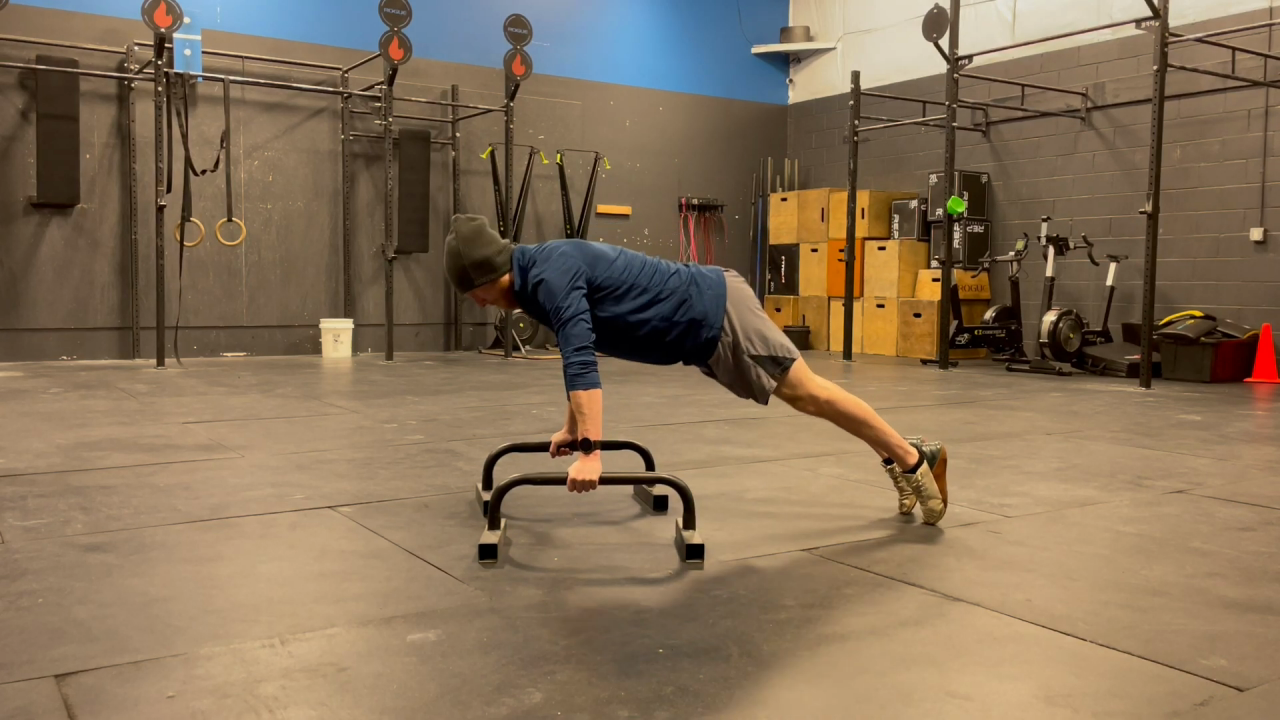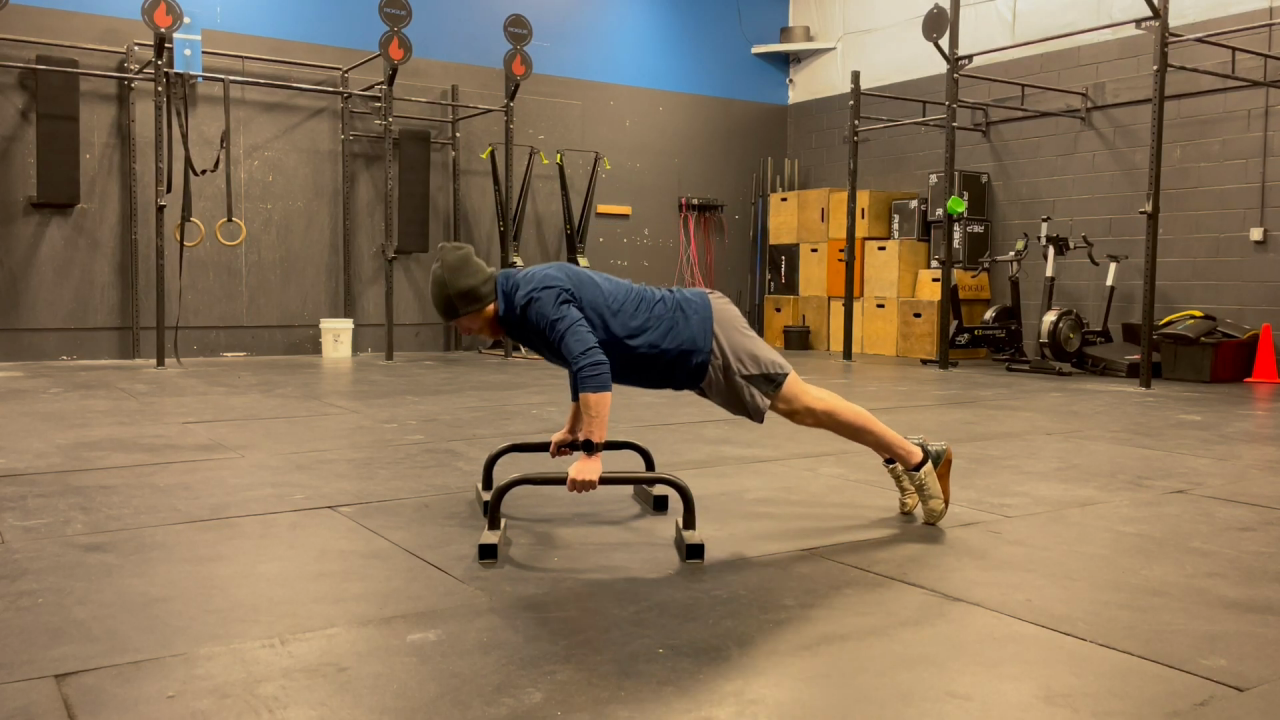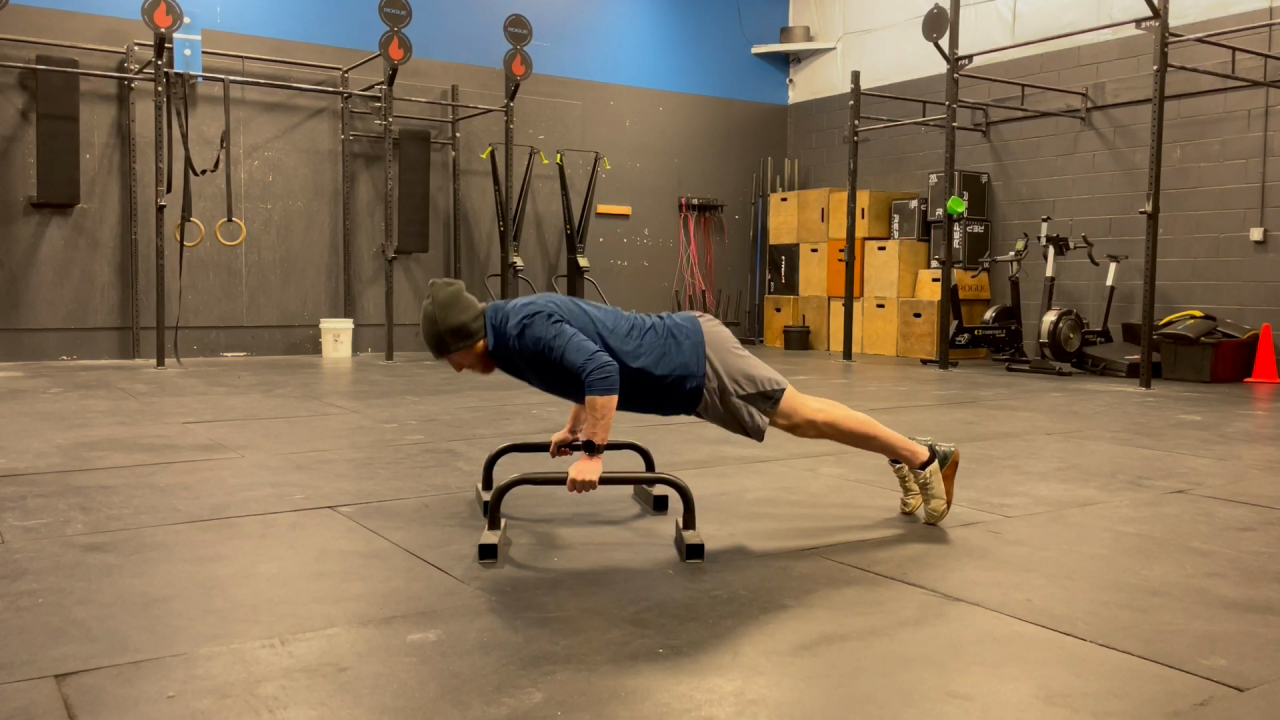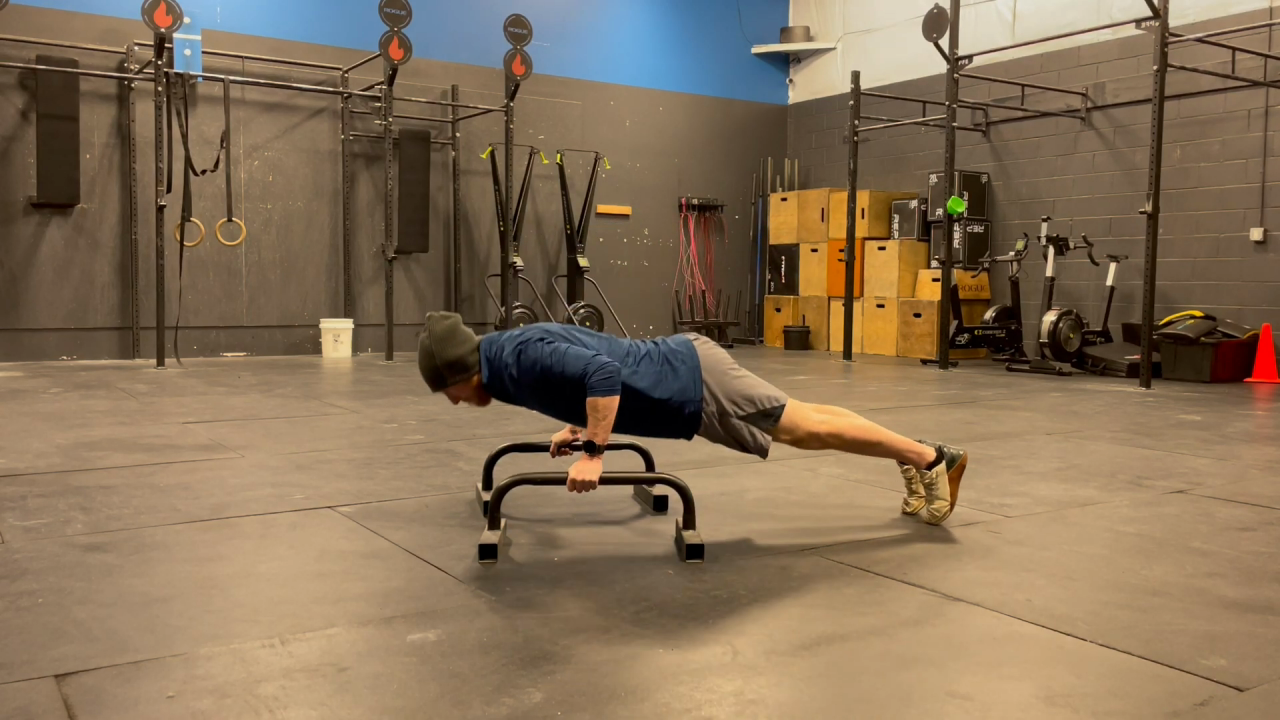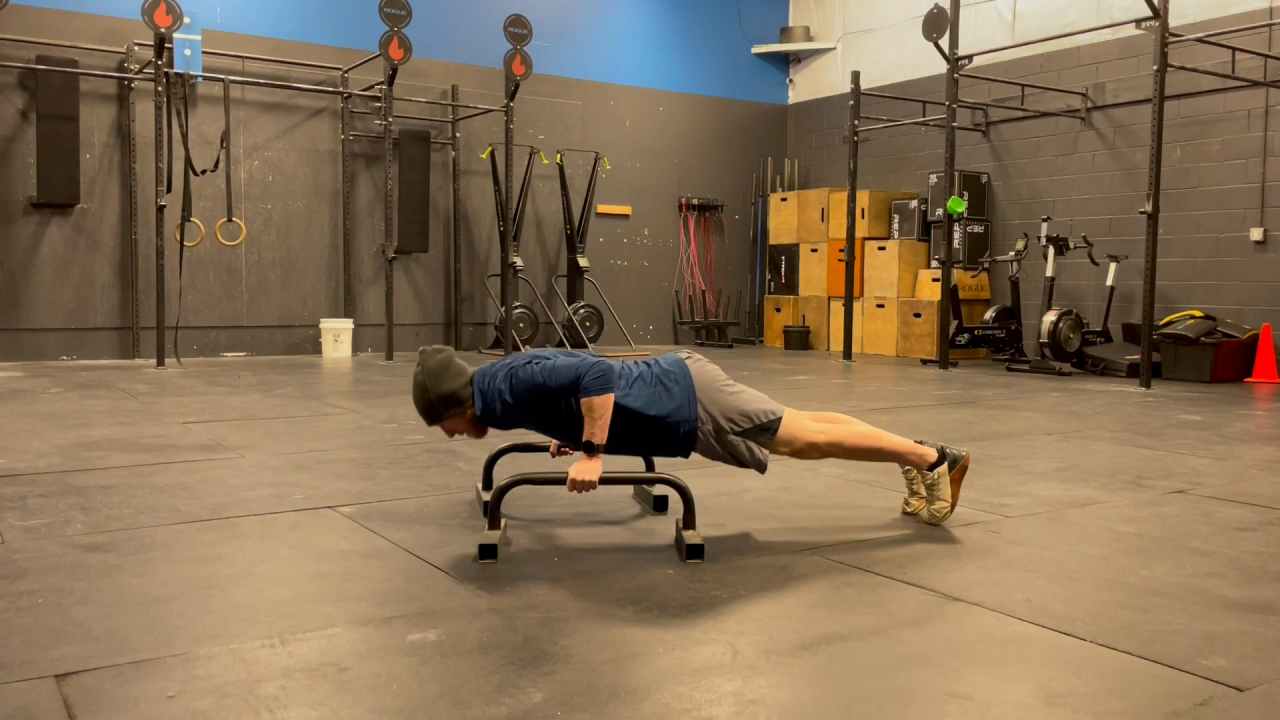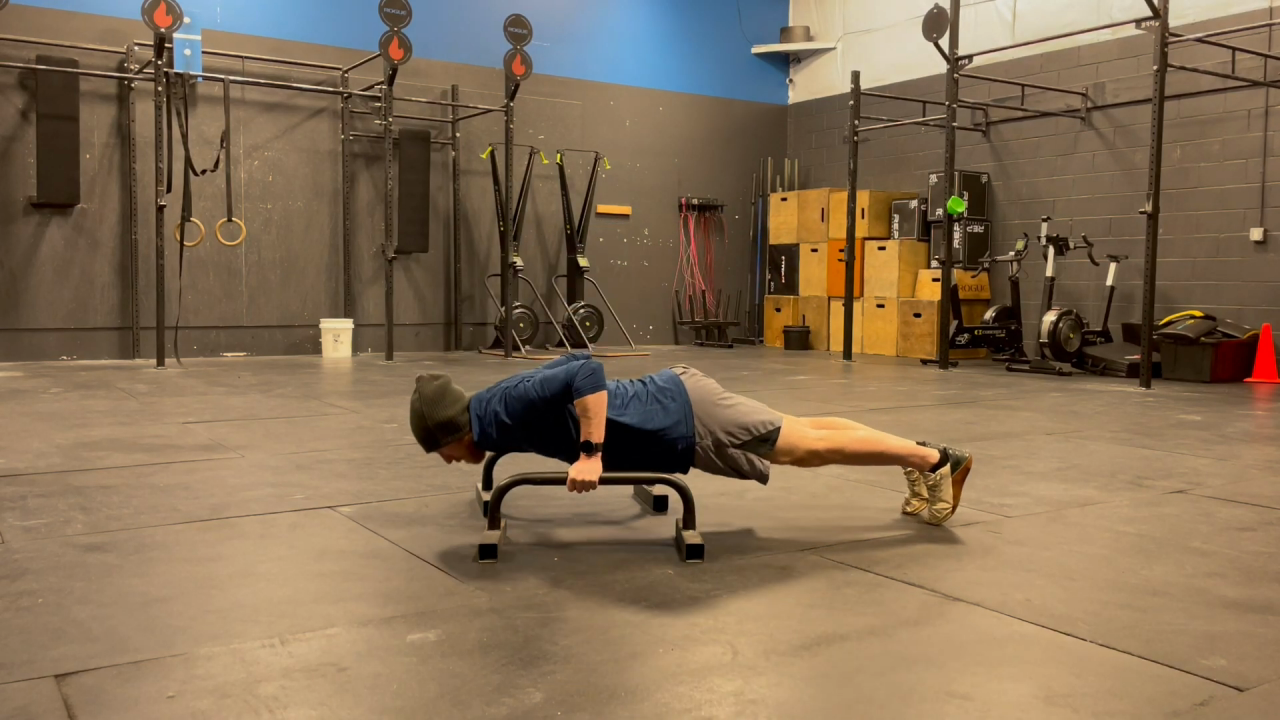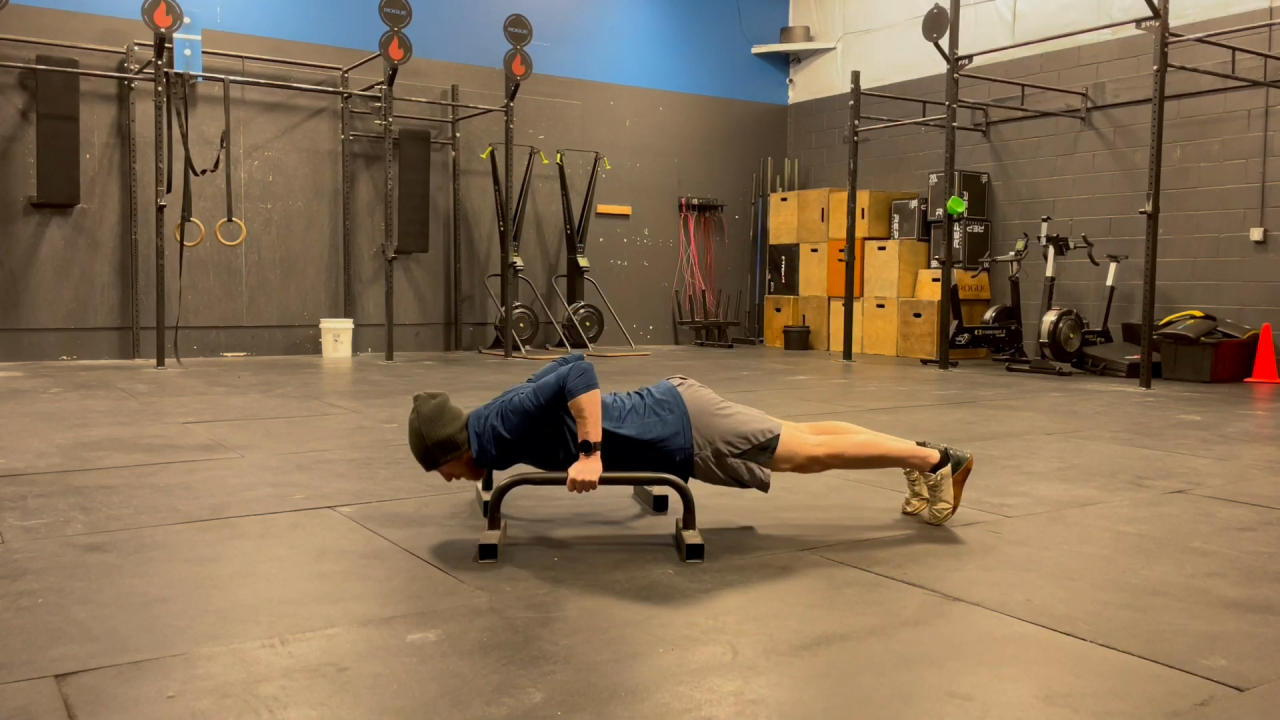
dt=0.2s
person 1, frame 1
left shoulder: (549, 275)
right shoulder: (541, 275)
left elbow: (581, 361)
right elbow: (584, 351)
left wrist: (589, 452)
right wrist: (573, 426)
left hip: (714, 314)
right hip: (704, 323)
left knee: (808, 394)
right knee: (803, 394)
left ankle: (915, 459)
right ankle: (899, 458)
person 1, frame 2
left shoulder: (534, 300)
right shoulder: (527, 297)
left elbow: (594, 367)
right elbow: (589, 353)
left wrist: (591, 454)
right wrist: (574, 427)
left hip: (703, 337)
right hip: (693, 340)
left knee: (804, 405)
right knee: (800, 405)
left ankle: (919, 457)
right ankle: (899, 459)
person 1, frame 3
left shoulder: (524, 331)
right shoulder: (517, 326)
left elbow: (601, 371)
left wrist: (592, 455)
right wrist: (575, 427)
left hip: (697, 361)
right hip: (686, 356)
left knee: (806, 417)
right knee: (800, 414)
left ankle: (925, 456)
right ankle: (906, 456)
person 1, frame 4
left shoulder: (519, 362)
right shoulder: (513, 353)
left elbow: (604, 373)
left wrist: (593, 455)
right wrist: (577, 426)
left hip: (693, 383)
right hip: (682, 369)
left knee: (809, 429)
right knee: (803, 423)
left ankle: (930, 458)
right ankle: (914, 452)
person 1, frame 5
left shoulder: (509, 391)
right shoulder: (505, 382)
left elbow: (597, 374)
right elbow: (577, 369)
left wrist: (592, 454)
right wrist: (571, 429)
left hip: (688, 402)
right hip: (677, 383)
left knee: (809, 439)
right knee: (801, 428)
left ankle: (932, 459)
right ankle: (915, 456)
person 1, frame 6
left shoulder: (504, 414)
right shoulder: (503, 408)
left elbow: (586, 371)
right elbow: (572, 370)
left wrist: (590, 454)
right wrist: (569, 433)
left hip: (686, 419)
right hip: (673, 399)
left knee: (810, 447)
right knee: (800, 435)
left ankle: (935, 460)
right ankle: (917, 453)
person 1, frame 7
left shoulder: (502, 429)
right shoulder: (503, 422)
left elbow: (577, 370)
right elbow: (565, 377)
left wrist: (589, 453)
right wrist: (568, 445)
left hip: (686, 429)
right hip: (672, 408)
left knee: (811, 453)
right knee: (800, 437)
left ankle: (937, 461)
right ankle: (917, 453)
